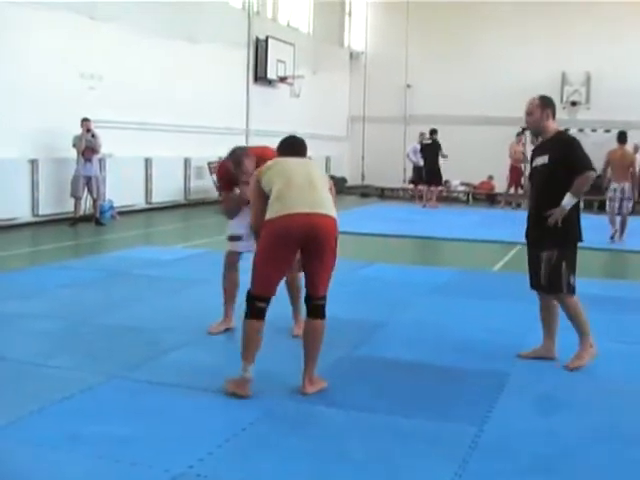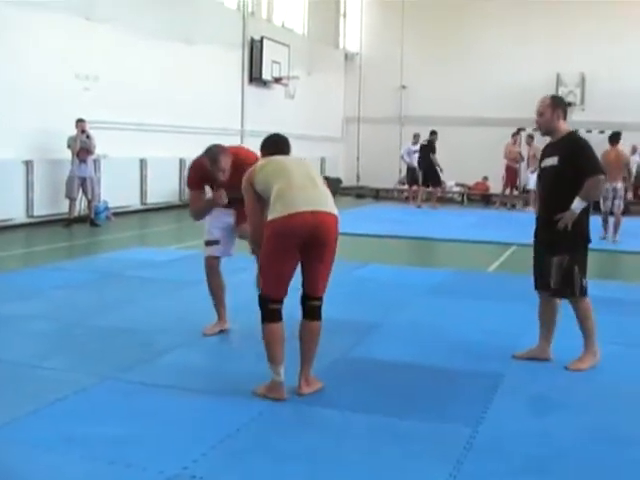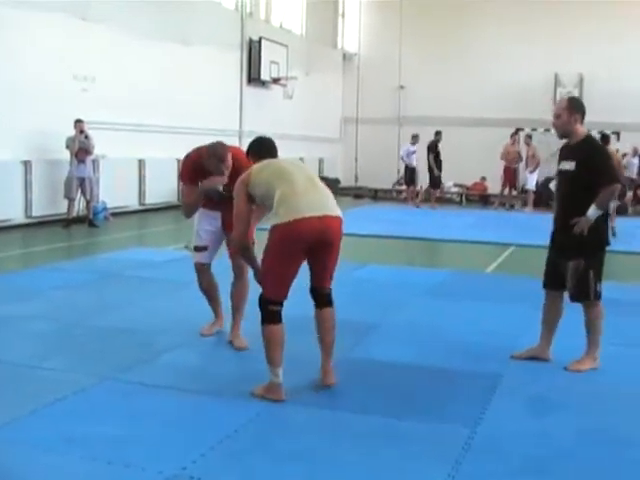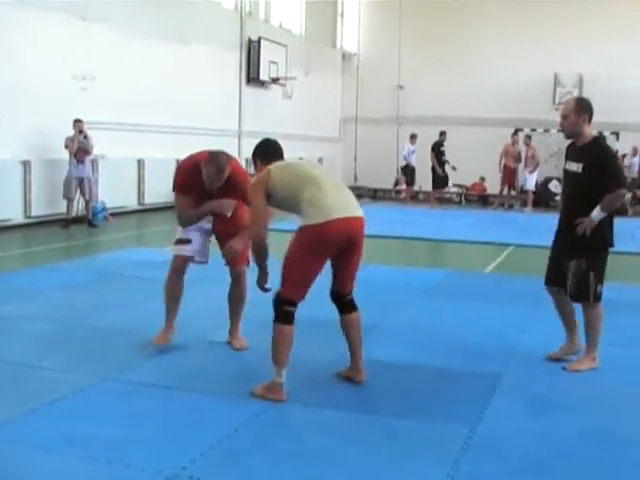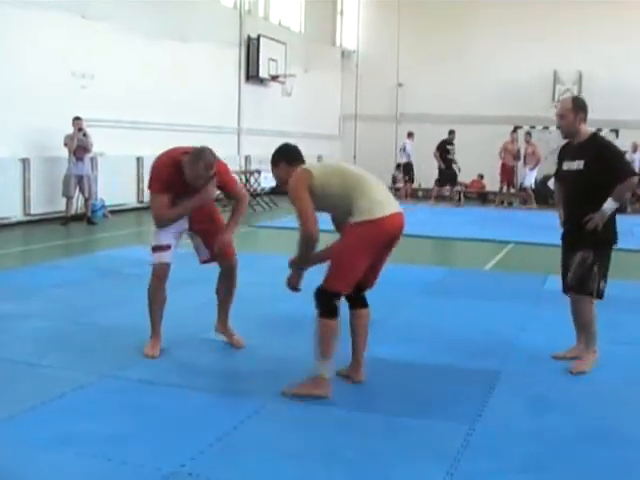
dt=0.3s
person 1, frame 1
left shoulder: (566, 143)
right shoulder: (538, 149)
left elbow: (587, 174)
left wrist: (565, 206)
left hip: (560, 230)
right hip: (538, 229)
left knee: (561, 291)
right knee: (543, 290)
left ankle: (587, 344)
right ankle: (548, 346)
person 1, frame 2
left shoulder: (577, 145)
right shoulder: (548, 149)
left elbow: (596, 178)
left wrist: (574, 210)
left hip: (569, 233)
right hip: (546, 231)
left knee: (576, 294)
right knee: (545, 291)
left ankle: (591, 352)
right ankle: (543, 347)
person 1, frame 3
left shoulder: (594, 150)
right shoulder: (565, 150)
left elbow: (612, 186)
left wrist: (591, 217)
left hip: (586, 237)
right hip: (563, 234)
left knee: (589, 298)
right knee: (553, 290)
left ankle: (592, 355)
right ankle: (543, 347)
person 1, frame 4
left shoulder: (601, 153)
right shoulder: (571, 149)
left elbow: (619, 191)
left wrist: (594, 218)
right wrist: (565, 211)
left hip: (590, 237)
right hip: (566, 232)
left knee: (587, 298)
right knee: (556, 288)
left ankle: (591, 354)
right ankle: (571, 342)
person 1, frame 5
left shoulder: (602, 148)
right shoulder: (565, 150)
left wrist: (605, 211)
left hip: (596, 233)
right hip: (573, 231)
left knee: (582, 292)
right knee: (574, 291)
left ankle: (590, 350)
right ankle: (581, 345)
person 2, frame 1
left shoulder: (264, 170)
right shoulder: (320, 172)
left elbow: (257, 226)
right elbow: (332, 227)
left wrist: (270, 256)
right wrist: (307, 260)
left hip: (283, 220)
right hip: (323, 220)
left knee: (258, 299)
right knee: (317, 302)
left ankle: (244, 379)
right ankle: (310, 378)
person 2, frame 2
left shoulder: (253, 173)
right shoulder: (307, 165)
left elbow: (256, 231)
left wrist: (267, 261)
left hip: (287, 218)
right hip: (326, 216)
left knee: (270, 302)
right knee: (313, 302)
left ankle: (277, 383)
right ankle: (306, 379)
person 2, frame 3
left shoulder: (246, 178)
right shoulder: (298, 166)
left elbow: (239, 238)
left wrist: (256, 268)
left hip: (292, 222)
right hip: (331, 218)
left knee: (271, 304)
right knee: (322, 293)
left ankle: (276, 385)
right ankle: (327, 370)
person 2, frame 4
left shoulder: (261, 180)
right shoulder: (301, 168)
left elbow: (258, 237)
left wrist: (262, 272)
right wrist: (298, 262)
left hip: (323, 223)
right hip: (355, 219)
left knee: (286, 302)
right knee: (343, 295)
left ankle: (276, 385)
right ankle: (357, 367)
person 2, frame 5
left shoulder: (297, 180)
right shoulder: (326, 173)
left elbow: (310, 232)
right elbow: (349, 237)
left wrist: (297, 270)
right wrist: (309, 261)
left hip: (372, 219)
right hip: (394, 214)
left knee: (328, 295)
right knee: (356, 292)
left ankle: (321, 380)
right ankle: (356, 367)
person 3, frame 1
left shoulder: (271, 160)
right shoulder: (224, 170)
right elbow: (229, 213)
right wrist: (241, 197)
right hip: (244, 206)
left knee: (290, 261)
right knee: (231, 258)
left ankle: (298, 318)
right ankle: (228, 318)
person 3, frame 2
left shoulder: (248, 161)
right shoulder: (197, 168)
right elbow: (195, 214)
right wrist: (212, 203)
right hip: (221, 209)
right knee: (211, 262)
right ankle: (222, 319)
person 3, frame 3
left shoulder: (242, 161)
right shoulder: (192, 161)
right elbow: (187, 211)
right wrist: (203, 189)
right hip: (209, 209)
left knee: (240, 266)
right knee: (201, 266)
left ankle: (236, 330)
right ankle: (218, 318)
person 3, frame 4
left shoulder: (238, 175)
right shoulder: (186, 168)
right elbow: (183, 220)
left wrist: (241, 239)
right wrist: (209, 208)
left hip: (230, 212)
right hip: (193, 214)
left knee: (239, 272)
right knee: (178, 264)
left ankle: (234, 332)
right ankle: (168, 327)
person 3, frame 5
left shoulder: (217, 168)
right shoulder: (164, 166)
left elbow: (242, 198)
right elbow: (160, 219)
left wrist: (227, 232)
right wrist: (195, 202)
left hip: (201, 207)
right hip: (169, 215)
left knee: (229, 263)
right knee: (159, 271)
left ankle: (223, 324)
right ankle: (155, 336)
